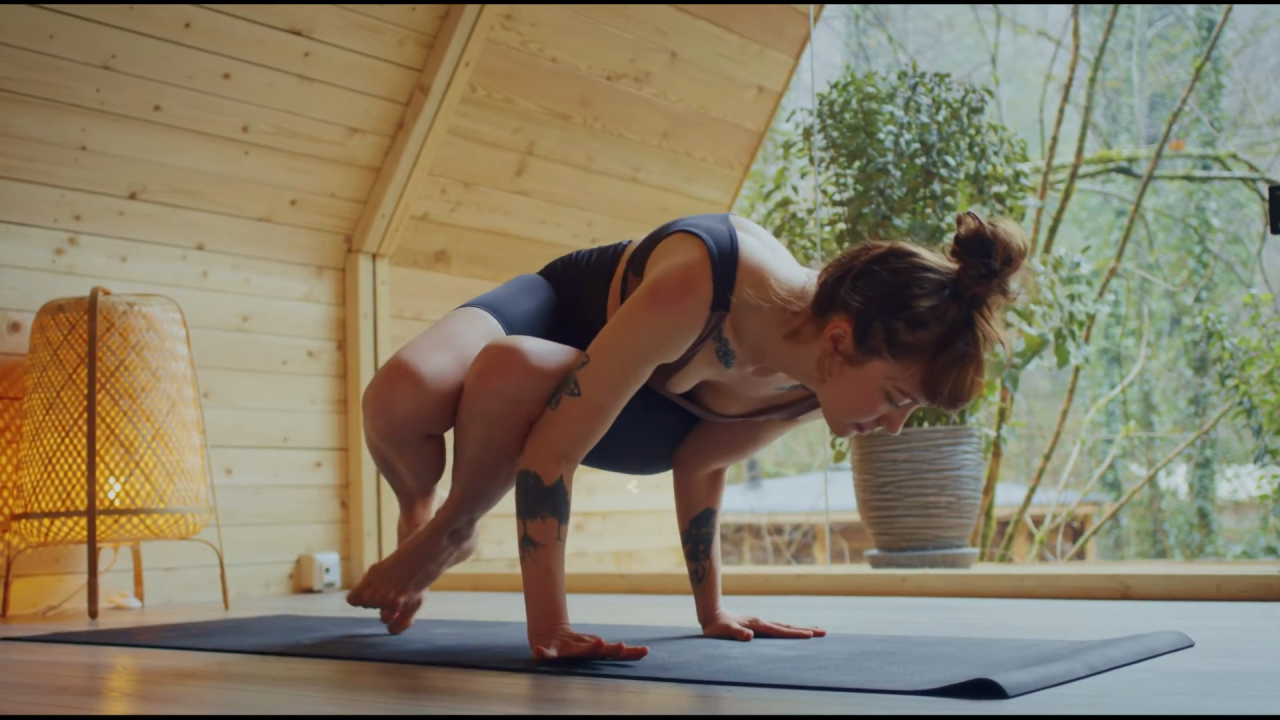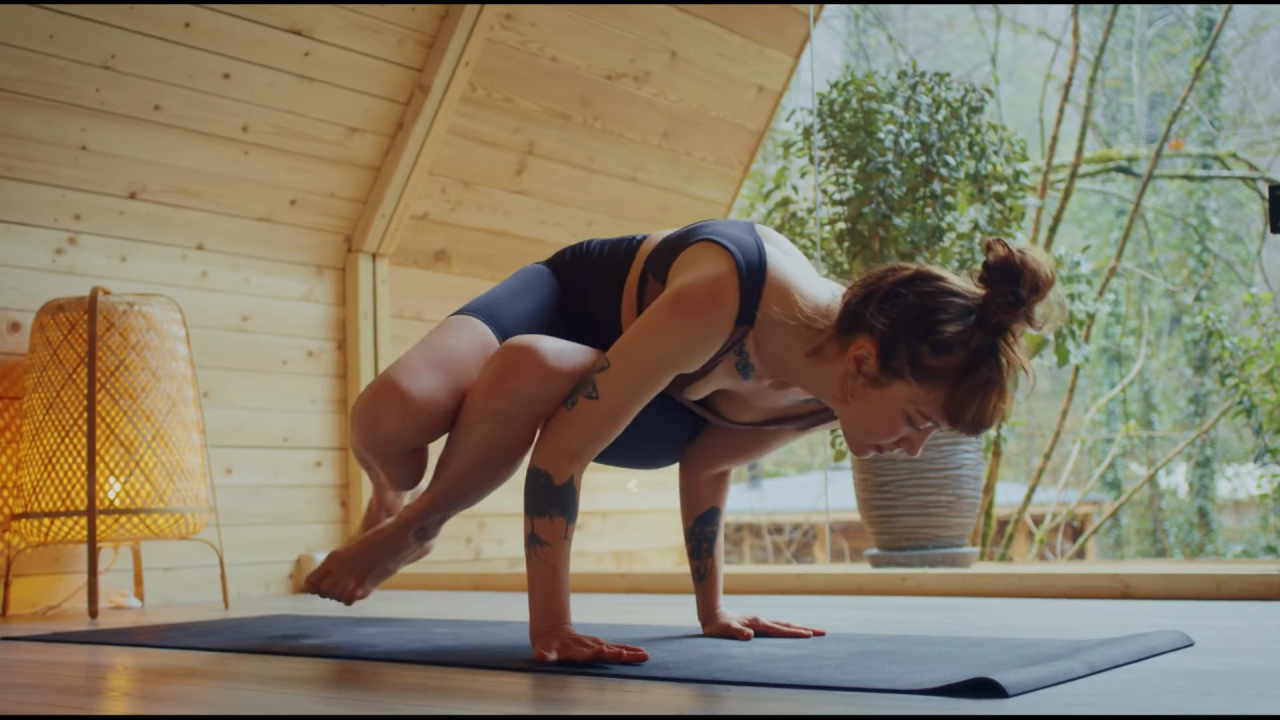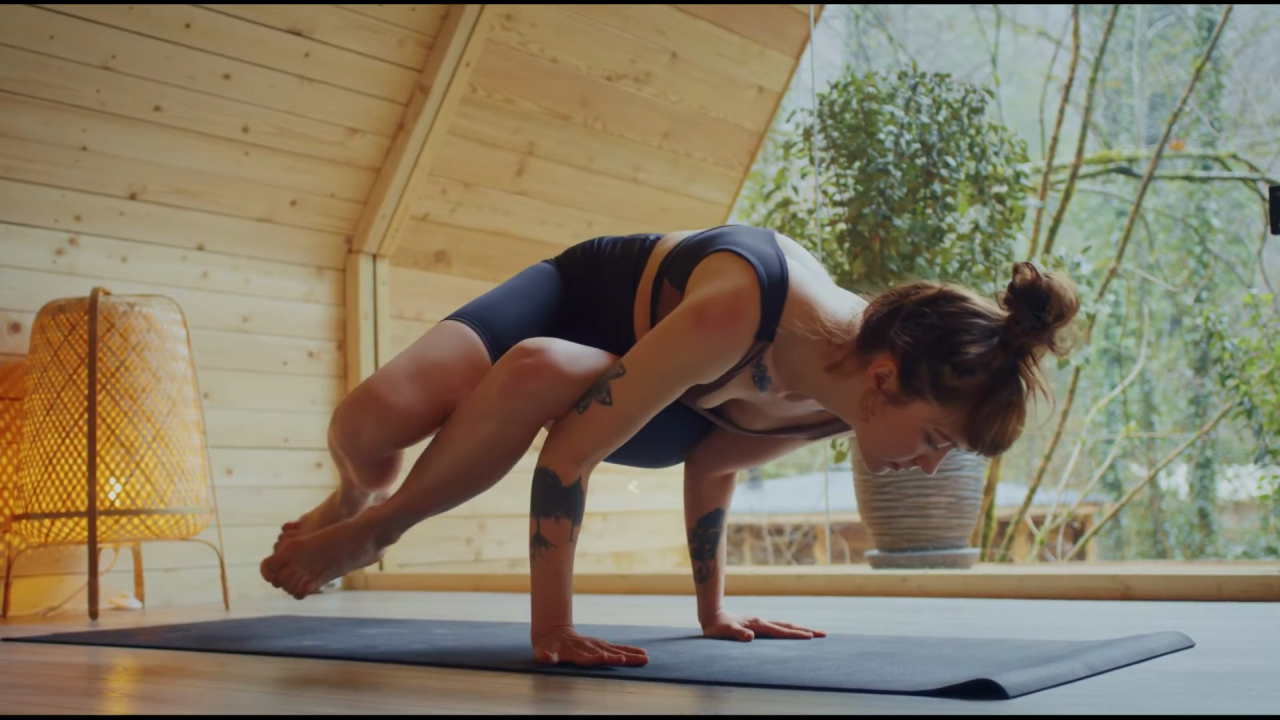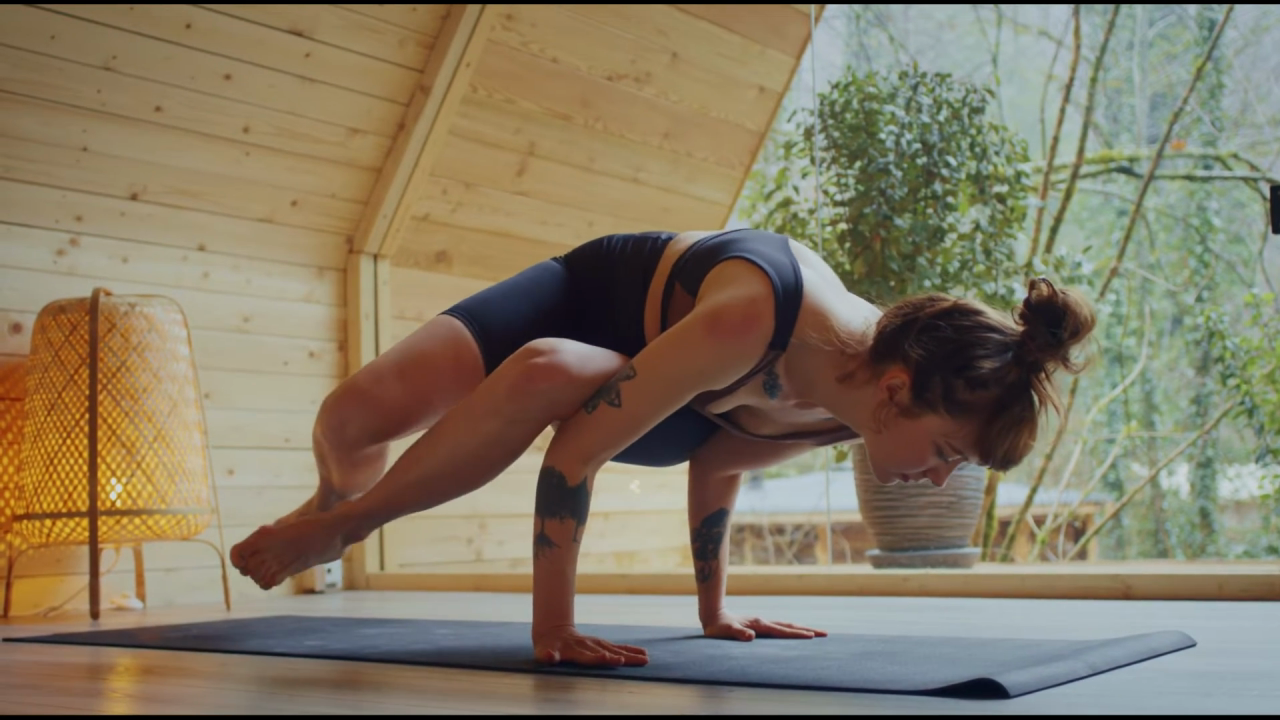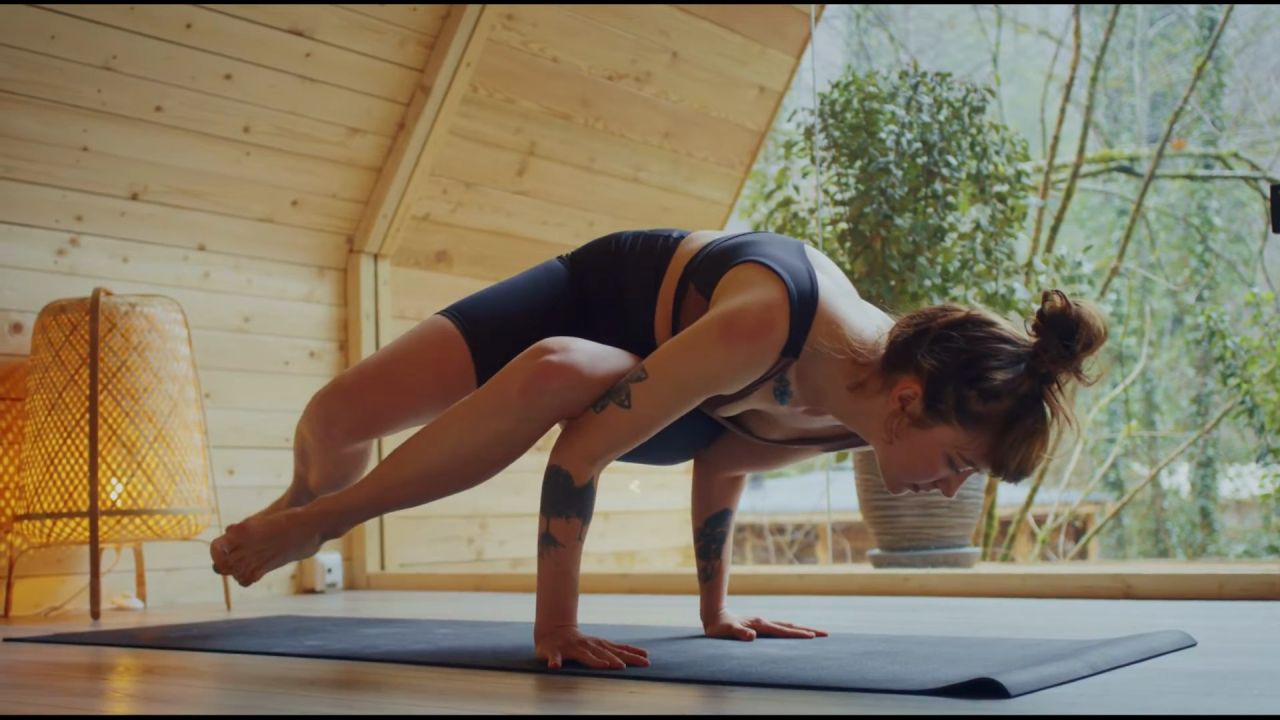
dt=0.3s
person 1, frame 1
left shoulder: (821, 379)
right shoulder: (693, 289)
left elbow: (701, 465)
right elbow: (551, 446)
left wrist: (711, 609)
right wrist: (548, 625)
left hip: (646, 407)
right hip: (558, 309)
right knee: (400, 396)
left ankle: (453, 532)
right ankle: (425, 526)
person 1, frame 2
left shoulder: (835, 389)
right shoulder: (718, 299)
left elbow: (707, 461)
right elbow: (561, 446)
left wrist: (711, 608)
right wrist: (549, 626)
left hip: (651, 403)
right hip: (572, 295)
right knee: (388, 415)
right ankle: (396, 510)
person 1, frame 3
left shoulder: (853, 397)
right shoulder: (737, 310)
left elbow: (713, 464)
right elbow: (569, 450)
left wrist: (712, 609)
right wrist: (551, 627)
left hip: (662, 402)
right hip: (581, 293)
right knee: (370, 422)
right ankle: (362, 507)
person 1, frame 4
left shoulder: (856, 402)
right shoulder: (750, 320)
left elbow: (717, 463)
right elbow: (574, 448)
left wrist: (714, 609)
right wrist: (552, 625)
left hip: (670, 399)
right hip: (589, 294)
right knee: (355, 416)
right ankle: (336, 510)
person 1, frame 5
left shoulder: (866, 407)
right shoulder: (764, 325)
left elbow: (722, 462)
right elbow: (582, 447)
left wrist: (715, 608)
right wrist: (555, 625)
left hip: (664, 389)
right hip: (598, 291)
right knee: (341, 415)
left ankle: (322, 523)
right ankle: (306, 509)
